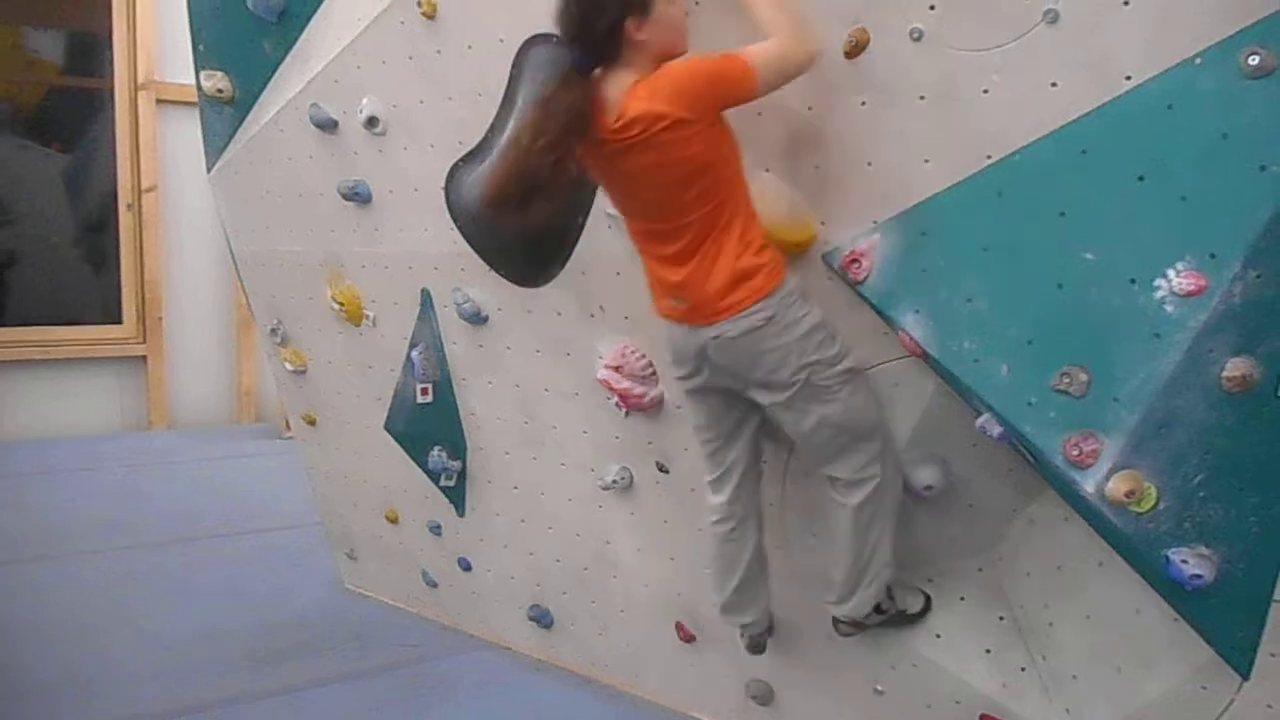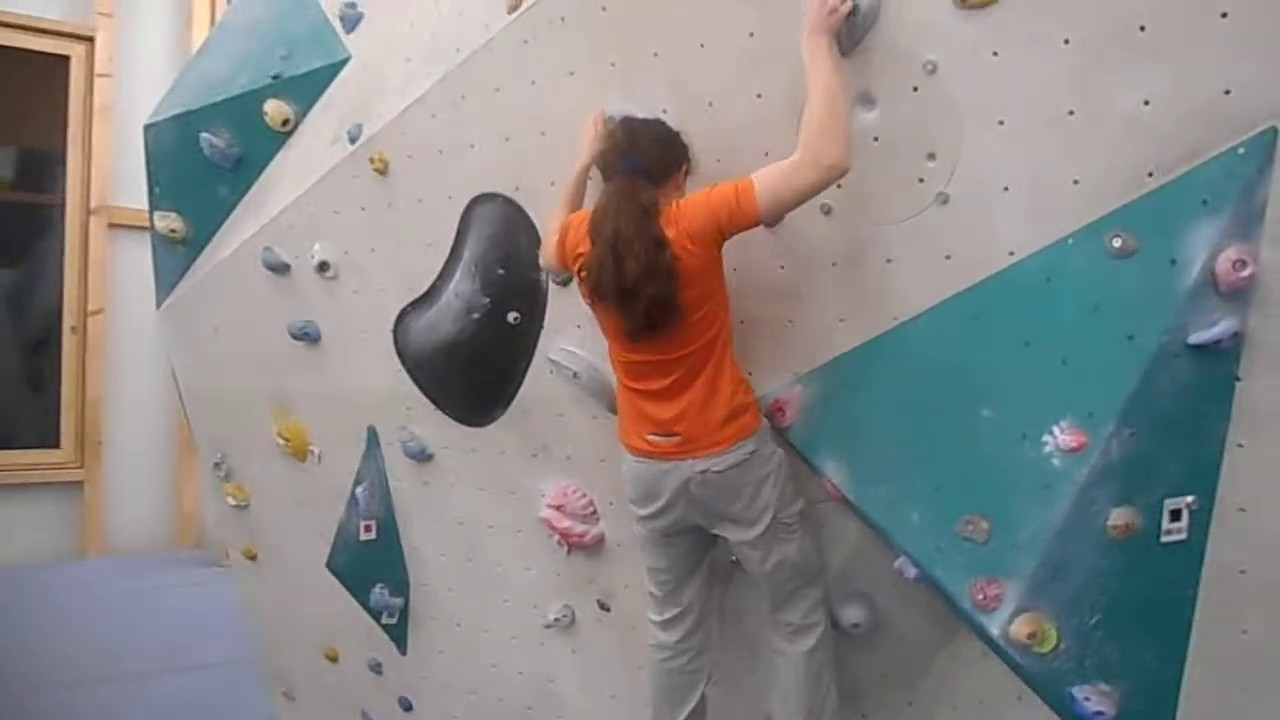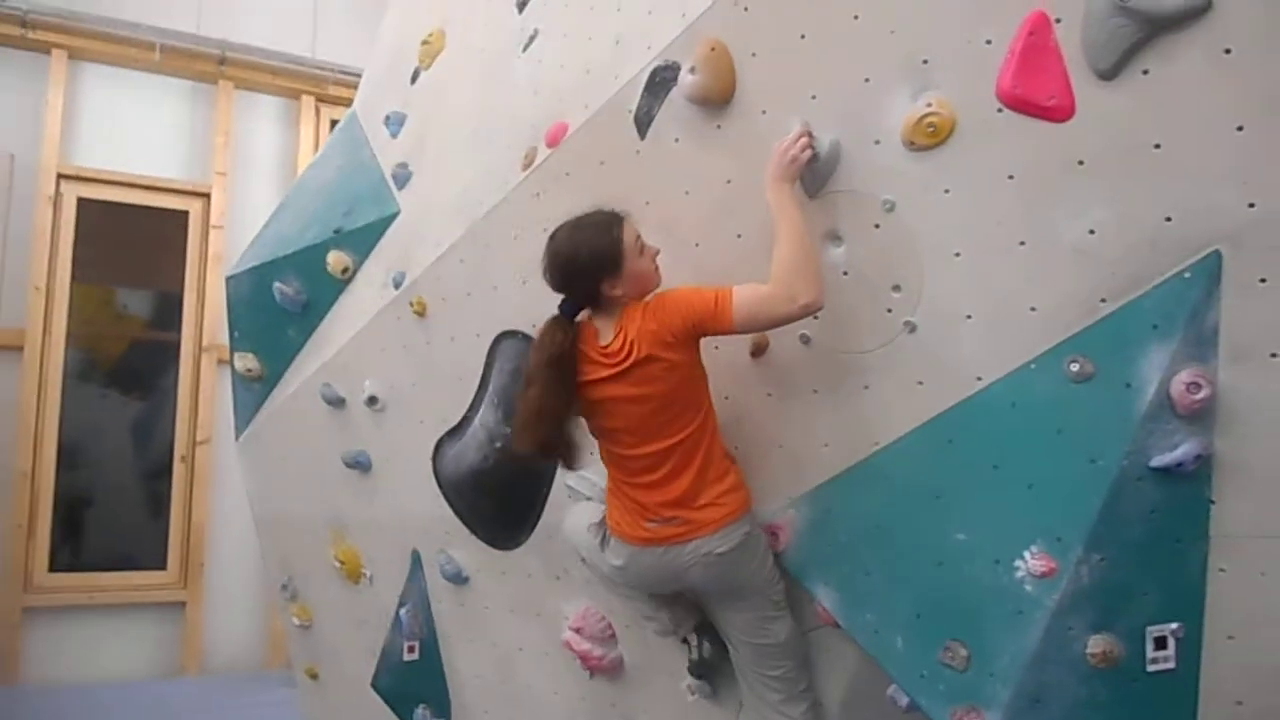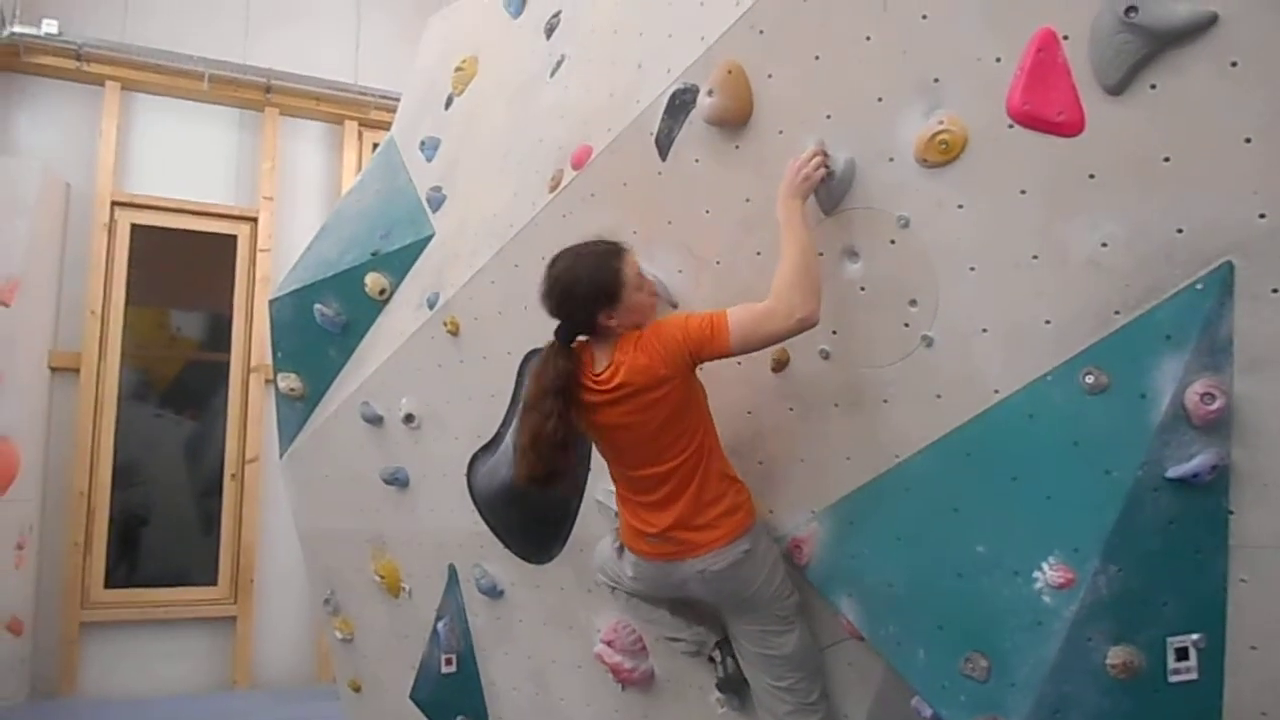
dt=1s
person 1, frame 1
left shoulder: (583, 112)
right shoulder: (682, 89)
left hip: (688, 334)
right hip: (761, 317)
left knee: (729, 482)
right knee: (859, 460)
left ankle: (747, 617)
right ankle: (861, 602)
person 1, frame 2
left shoulder: (584, 240)
right shoulder: (696, 222)
left elbow: (555, 249)
right elbow: (825, 160)
left wrist: (583, 162)
left hip: (649, 468)
right hip: (730, 458)
left knee: (673, 613)
right knee: (798, 611)
person 1, frame 3
left shoulder: (565, 351)
right shoulder: (669, 320)
right elbow: (801, 295)
right wrist: (780, 186)
left hip: (637, 555)
right hip: (723, 543)
left knee: (580, 524)
left ankle: (687, 625)
person 1, frame 4
left shoulder: (567, 376)
right shoulder: (663, 347)
right elbow: (796, 311)
right wrist: (790, 204)
left hip: (651, 565)
right hip: (730, 555)
left knee: (609, 559)
left ankle: (711, 645)
